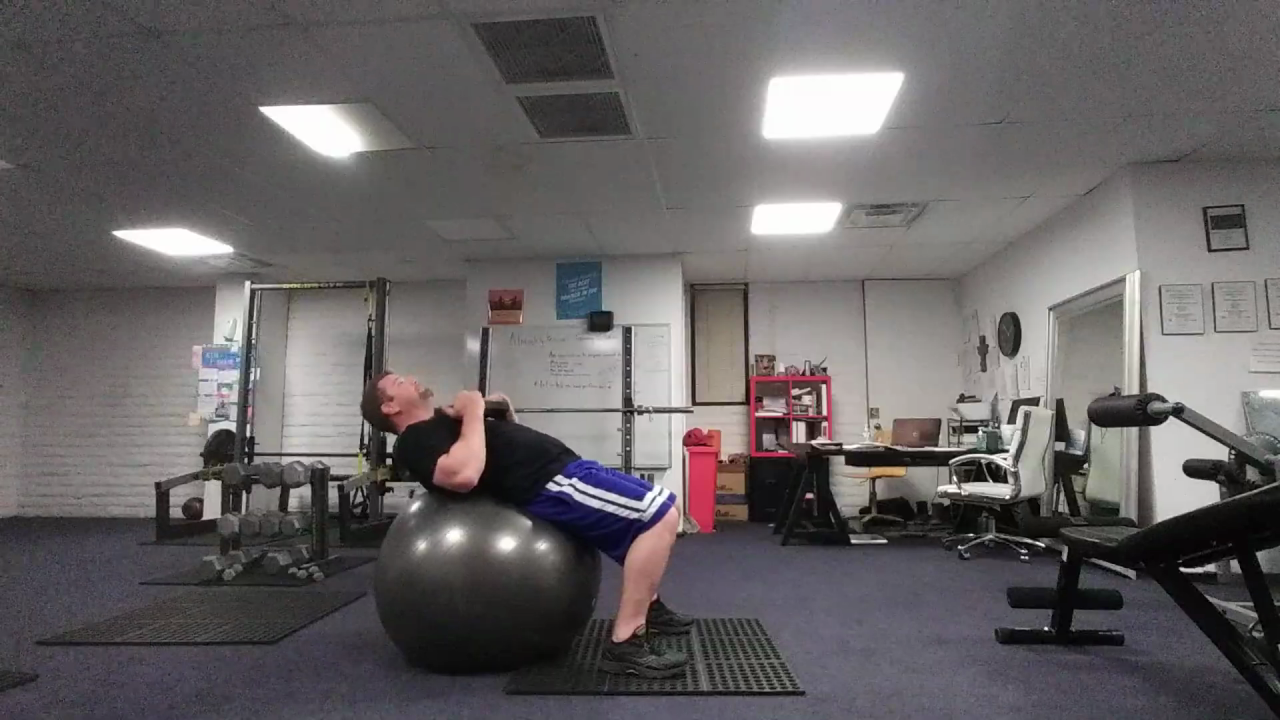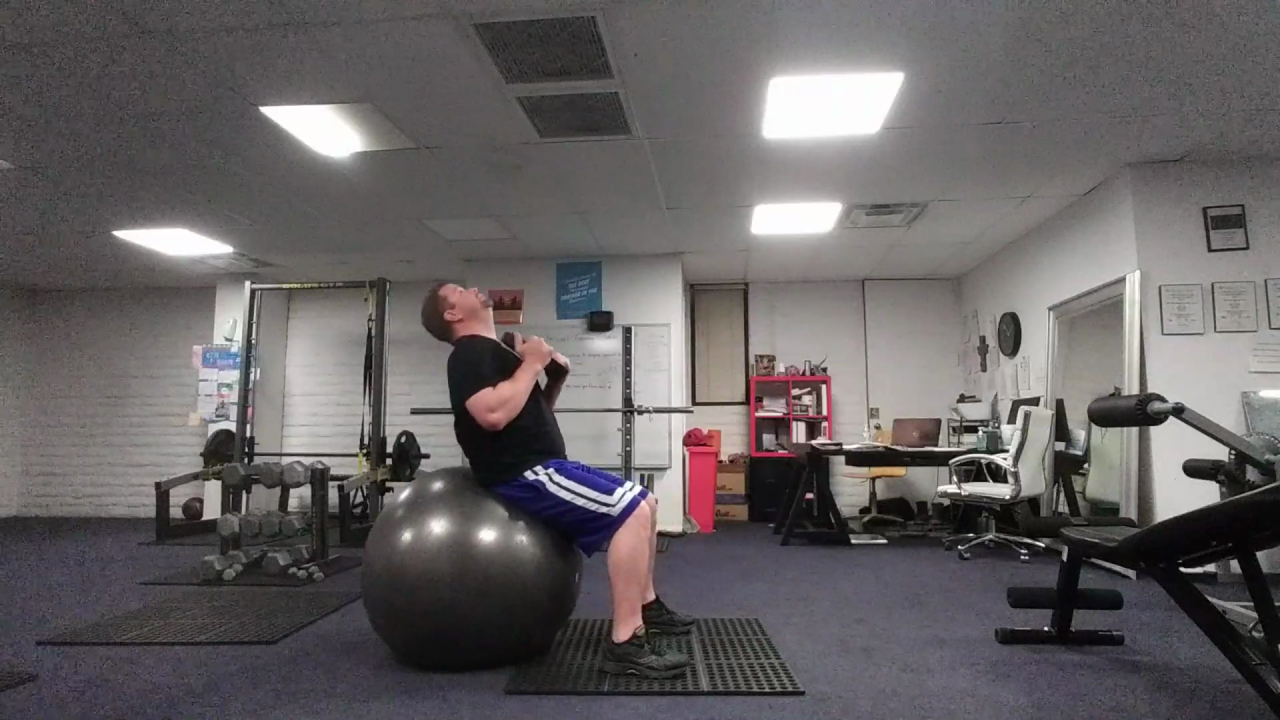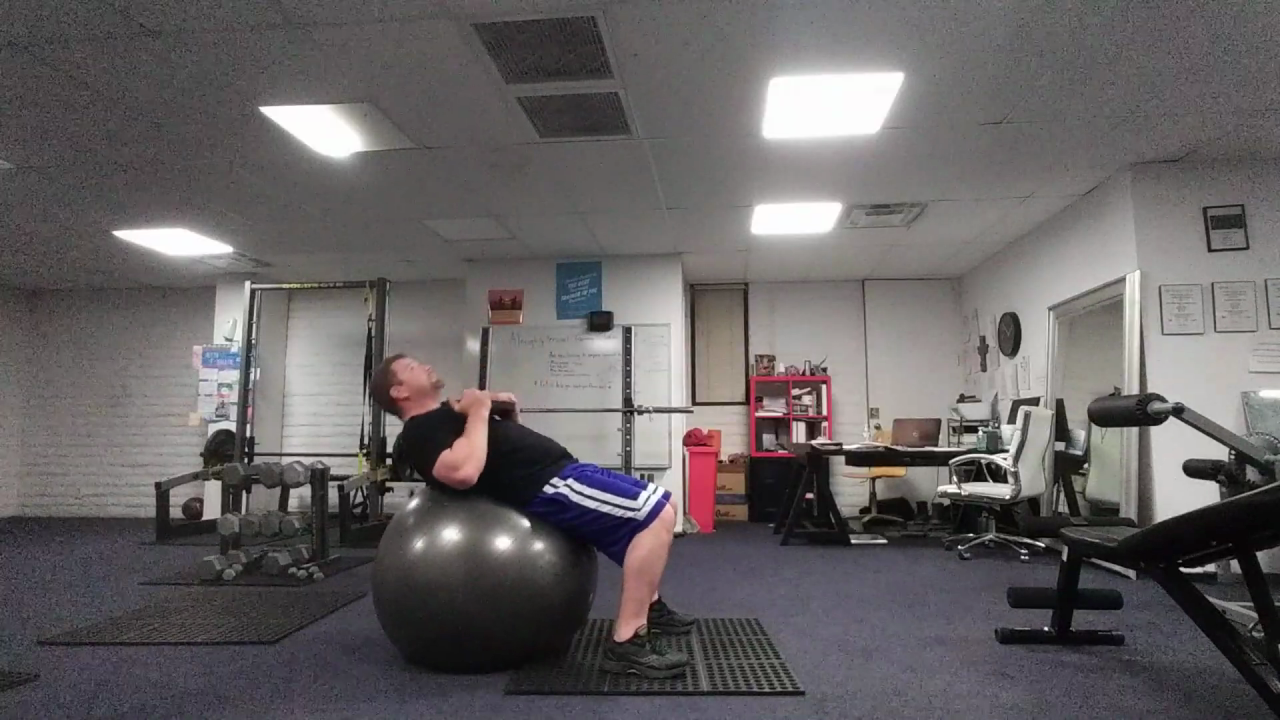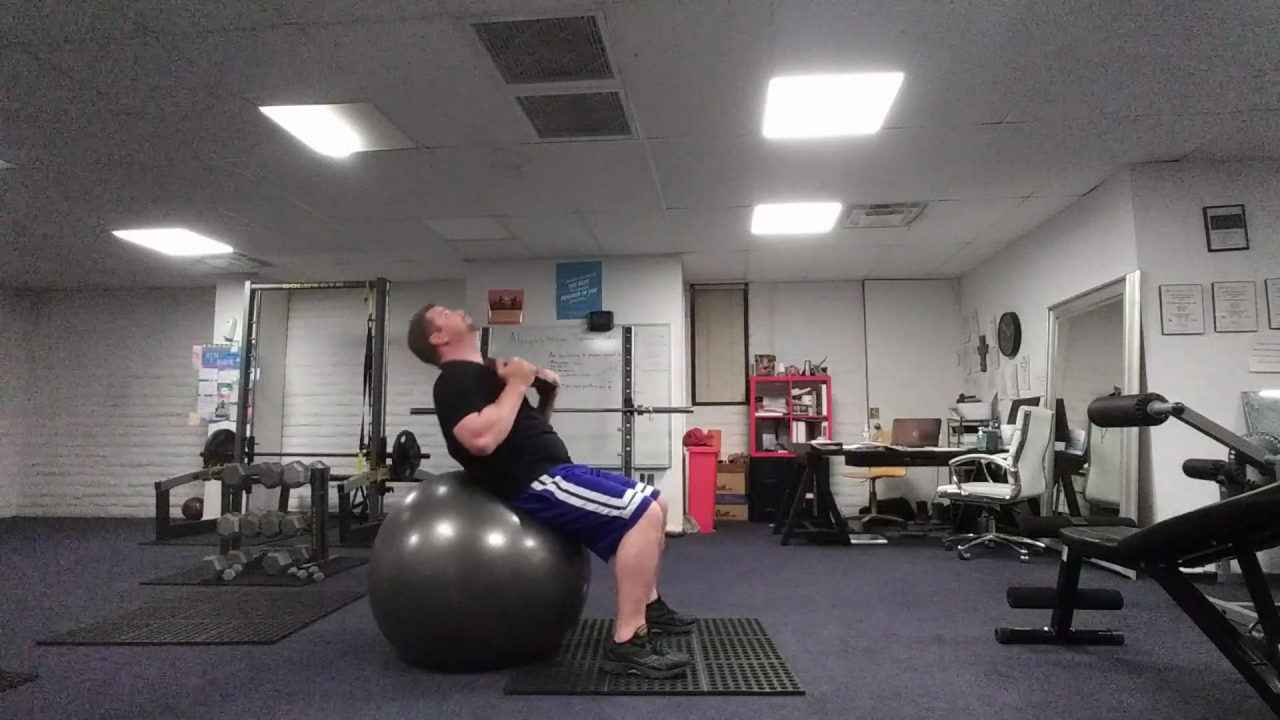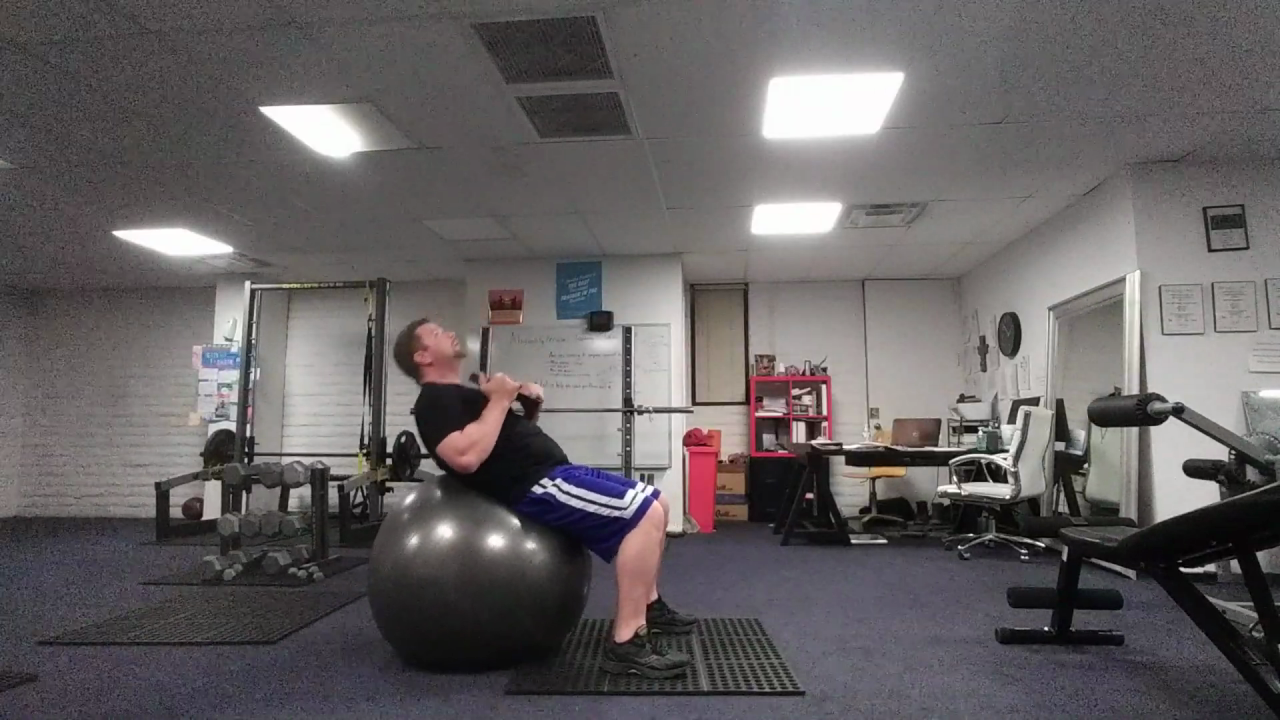
dt=1s
person 1, frame 1
left shoulder: (436, 428)
right shoulder: (416, 441)
right elbow: (465, 474)
left wrist: (505, 415)
right wrist: (473, 413)
left hip: (560, 472)
right hip: (551, 485)
left knee: (653, 510)
right knee: (662, 515)
left ankle: (647, 608)
right ankle: (625, 644)
person 1, frame 2
left shoulder: (490, 352)
right shoulder: (471, 353)
right elbow: (493, 414)
left wrist: (555, 378)
right wrist: (532, 365)
left hip: (542, 466)
right hip: (525, 475)
left knee: (643, 504)
right knee: (632, 512)
left ankle: (647, 606)
right ankle: (627, 644)
person 1, frame 3
left shoulder: (442, 418)
right shoulder: (419, 433)
right elbow: (464, 472)
left wrist: (507, 413)
right wrist: (478, 411)
left hip: (559, 471)
right hip: (549, 485)
left knee: (654, 508)
right knee: (659, 514)
left ankle: (648, 607)
right ankle: (627, 644)
person 1, frame 4
left shoulder: (480, 373)
right shoulder: (456, 379)
right elbow: (481, 439)
left wrist: (547, 395)
right wrist: (516, 384)
left hip: (550, 472)
right hip: (535, 484)
left knee: (651, 505)
right knee: (644, 514)
left ankle: (649, 607)
right ankle: (627, 645)
person 1, frame 5
left shoulder: (454, 395)
right shoulder: (434, 401)
right elbow: (466, 457)
left wrist: (530, 408)
right wrist: (500, 400)
left hip: (551, 474)
right hip: (538, 487)
left knee: (651, 507)
right knee: (649, 512)
left ankle: (650, 607)
right ankle: (626, 644)
